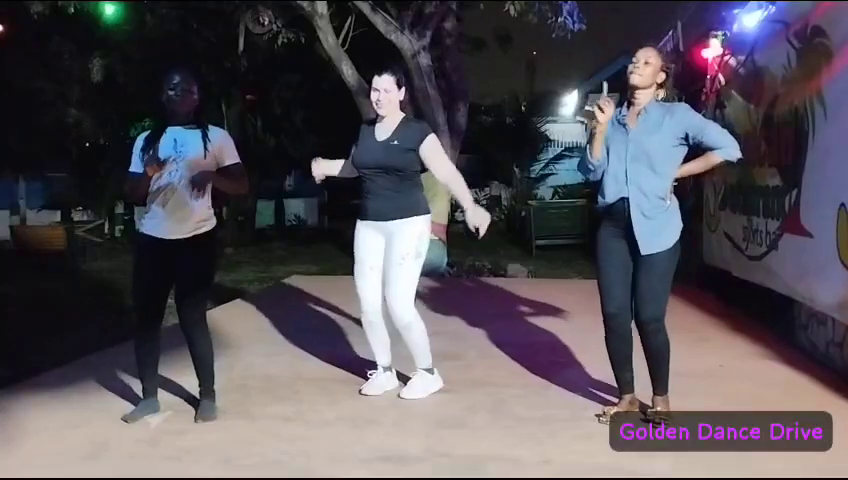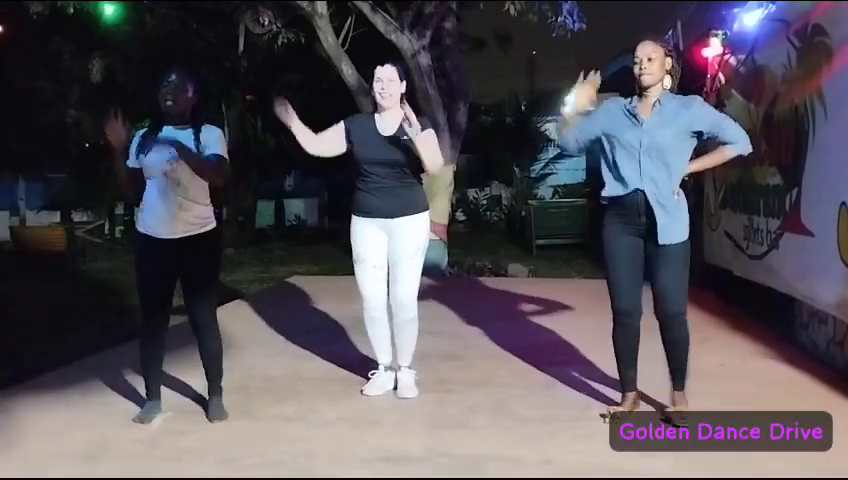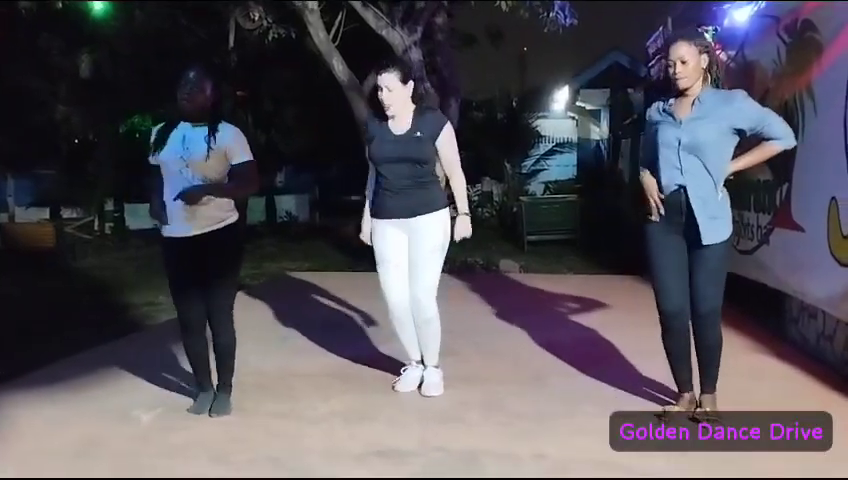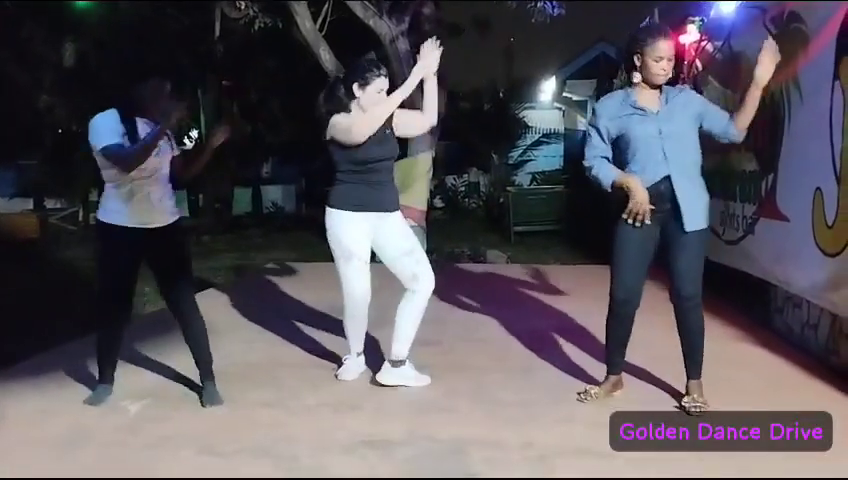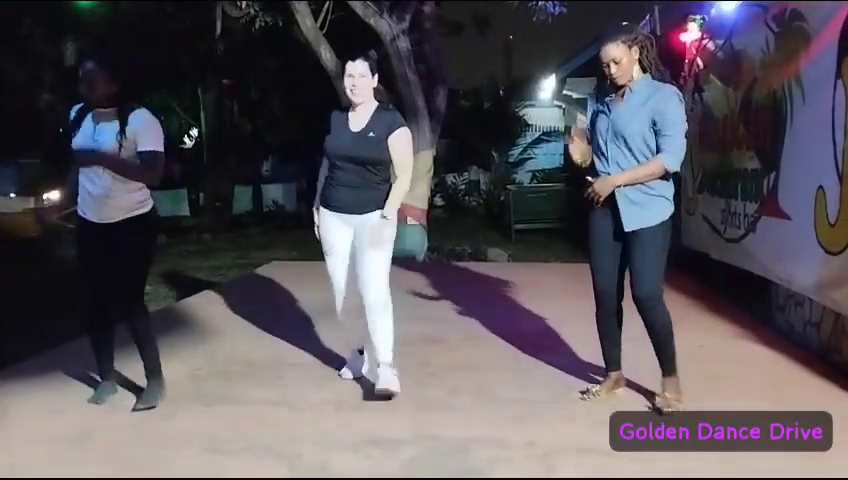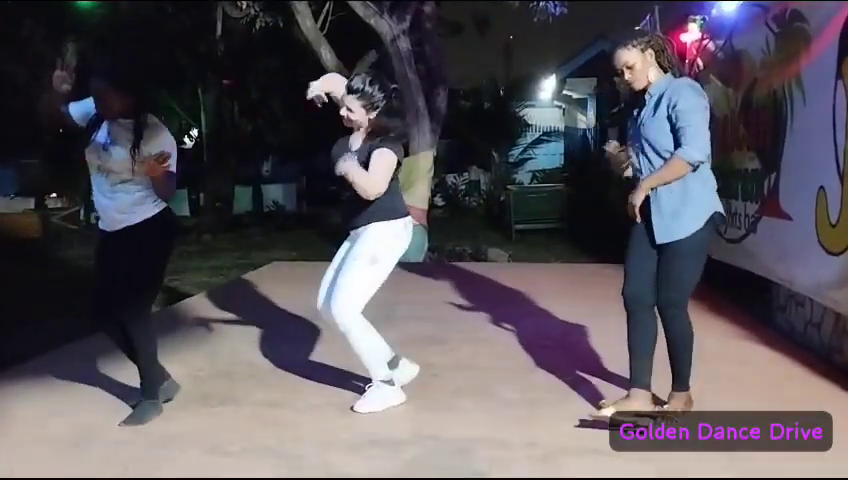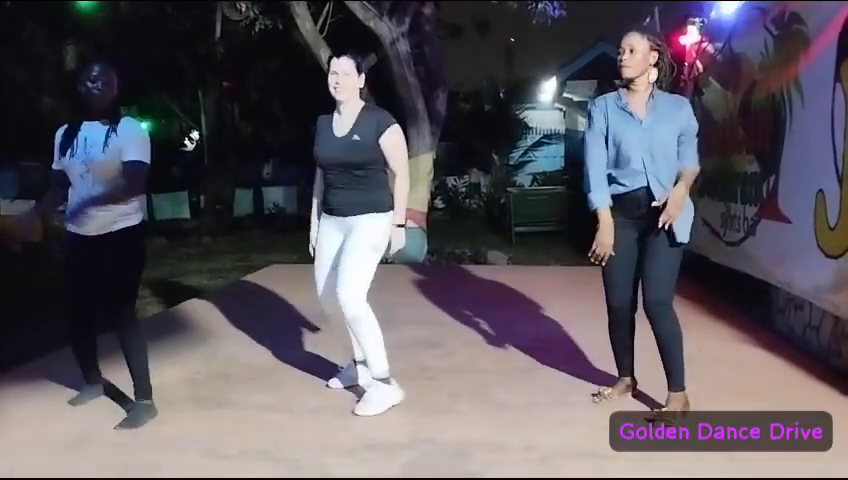
dt=0.7s
person 1, frame 1
left shoulder: (677, 115)
right shoulder: (611, 119)
left elbow: (727, 147)
right elbow: (591, 171)
left wrist: (675, 172)
right wrist: (600, 126)
left hip: (656, 227)
right hip: (613, 226)
left knee: (649, 317)
right knee: (614, 314)
left ankle: (660, 398)
right ankle: (626, 396)
person 1, frame 2
left shoulder: (690, 108)
right shoulder: (614, 111)
left elbow: (739, 142)
right elbow: (569, 141)
left wrist: (687, 167)
right wrist: (576, 109)
left hip: (668, 220)
right hip: (622, 219)
left knee: (672, 311)
right knee: (625, 312)
left ankle: (678, 393)
right ankle: (630, 394)
person 1, frame 3
left shoulder: (731, 103)
right shoulder: (657, 112)
left elbow: (783, 136)
left wrist: (730, 167)
right wrist: (646, 178)
left hip: (709, 219)
right hip: (665, 218)
left knee: (706, 312)
right knee: (672, 310)
left ankle: (708, 396)
right ankle: (685, 394)
person 1, frame 4
left shoulder: (687, 100)
right shoulder: (611, 107)
left elbow: (732, 132)
right elbow: (594, 161)
left wrist: (758, 84)
right wrist: (629, 182)
left hip: (686, 208)
right hip: (640, 207)
left knee: (688, 297)
right knee: (623, 297)
left ankle: (694, 385)
right ankle: (612, 376)
person 1, frame 5
left shoulder: (664, 96)
right shoulder: (601, 105)
left elbow: (670, 158)
left wrist: (616, 180)
right wrist: (581, 155)
left hip: (648, 210)
right hip: (604, 207)
left knee: (647, 294)
right knee: (606, 294)
left ankle: (670, 378)
right ankle: (614, 373)
person 1, frame 6
left shoulder: (683, 92)
right shoulder: (643, 111)
left elbow: (694, 153)
left wrist: (644, 184)
right wrist: (624, 162)
left hip: (688, 214)
right hip: (650, 214)
left knee: (670, 304)
right knee: (635, 298)
left ankle: (681, 393)
right ankle: (639, 394)
person 1, frame 7
left shoulder: (678, 107)
right shoulder: (603, 107)
left elbow: (690, 160)
right elbow: (595, 167)
left wrist: (679, 194)
right wrist: (605, 222)
left hip: (664, 216)
right hip: (621, 213)
left knee: (657, 302)
right knee: (619, 304)
left ankle: (677, 393)
right ankle: (626, 378)
person 2, frame 1
left shoulder: (215, 137)
right shoulder: (146, 140)
left elbow: (241, 184)
right elbow: (132, 196)
left wrist: (210, 175)
right wrist: (147, 174)
left hip: (196, 240)
right hip: (153, 240)
left knee: (192, 318)
right knee: (146, 317)
left ankle: (207, 396)
right ankle: (149, 397)
person 2, frame 2
left shoulder: (210, 134)
right shoulder: (144, 137)
left elbow: (217, 175)
right elbow: (131, 190)
left wrist: (178, 146)
right wrist: (117, 151)
left hip: (198, 239)
right hip: (152, 240)
left knee: (203, 319)
right knee: (152, 320)
left ankle: (215, 395)
right ankle: (153, 398)
person 2, frame 3
left shoulder: (228, 135)
right shoulder: (163, 133)
left elbow: (250, 184)
left wrist: (207, 189)
right wrist: (156, 200)
left hip: (219, 236)
right hip: (177, 238)
left knee: (219, 315)
right knee: (189, 318)
left ankle: (224, 390)
right ankle: (204, 388)
person 2, frame 4
left shoulder: (160, 127)
right shoulder: (106, 122)
left elbow: (181, 172)
right elbow: (126, 163)
left wrist: (211, 145)
right wrist: (167, 123)
left hip: (165, 226)
right hip: (119, 229)
left knee: (183, 303)
right knee: (114, 308)
left ankle: (208, 379)
right ankle: (104, 380)
person 2, frame 5
left shoulder: (140, 120)
right shoulder: (79, 114)
left elbow: (153, 172)
left wrist: (103, 159)
right wrist: (63, 202)
left hip: (131, 222)
right hip: (90, 222)
left knee: (129, 301)
right knee: (96, 301)
left ankle: (155, 380)
right ankle: (107, 378)
person 2, frame 6
left shoulder: (155, 133)
right shoulder: (93, 113)
left elbow: (167, 192)
right elbow: (57, 112)
left wrist: (155, 172)
right wrist: (59, 90)
left hip: (148, 229)
right hip: (111, 231)
left knee: (132, 311)
right knee: (106, 311)
left ankle: (150, 397)
right ankle: (160, 378)
person 2, frame 7
left shoulder: (129, 129)
right shoulder: (65, 134)
left elbow: (135, 184)
right elbow: (59, 185)
left wrist: (89, 203)
right wrist: (33, 216)
left hip: (121, 234)
right hip: (80, 237)
left knee: (121, 314)
right knee: (79, 314)
left ankle: (143, 399)
right ankle: (93, 381)
person 3, frame 1
left shoulder: (416, 131)
right shoulder: (366, 131)
left elbow: (445, 171)
right elbow: (355, 165)
left wrist: (470, 206)
right wrist: (328, 167)
left hip: (408, 224)
right hip: (369, 225)
left knee: (399, 304)
right knee: (368, 302)
left ankle: (428, 373)
right ankle: (384, 372)
person 3, frame 2
left shoulder: (419, 128)
right shoulder: (356, 124)
left elbow: (432, 163)
right elbow: (317, 146)
left wrist: (414, 130)
right wrist: (292, 122)
left hip: (410, 220)
right hip: (367, 221)
left knee: (403, 299)
right knee: (372, 299)
left ankle: (406, 371)
right ankle: (385, 369)
person 3, frame 3
left shoulder: (434, 121)
right shoulder: (374, 127)
left elbow: (453, 169)
left wrist: (463, 213)
right wrist: (367, 213)
left hip: (429, 218)
right hip: (387, 222)
left knee: (422, 298)
right knee: (396, 298)
left ankle: (433, 368)
right ankle: (415, 364)
person 3, frame 4
left shoulder: (386, 118)
right shoulder: (338, 120)
left elbow: (426, 122)
right elbow: (360, 130)
left wrist: (429, 75)
right wrist: (412, 78)
left hip: (388, 216)
right hip: (348, 216)
left knee: (422, 281)
right knee: (358, 293)
left ankle: (396, 365)
right ankle: (355, 356)
person 3, frame 5
left shoulder: (391, 121)
right shoulder: (336, 119)
left elbow: (404, 174)
left wrist: (388, 216)
right wrist: (316, 207)
left hip: (374, 215)
right hip: (334, 215)
left knee: (374, 288)
right knee: (342, 290)
left ankle: (385, 368)
right ankle: (357, 355)
person 3, frame 6
left shoulder: (385, 142)
right shoulder: (355, 119)
left elbow: (374, 188)
right elbow: (335, 81)
left wrist: (353, 170)
right wrist: (320, 84)
left hip: (385, 231)
right hip: (362, 233)
left knee: (343, 310)
right knee: (327, 304)
left ankle: (387, 386)
right ankle: (395, 366)
person 3, frame 7
left shoulder: (380, 121)
right shoulder: (323, 123)
left elbow: (401, 173)
left wrist: (399, 224)
right wrist: (315, 219)
left hip: (370, 220)
right hip: (334, 220)
left knee: (349, 297)
right knee: (328, 295)
left ankle: (384, 382)
right ankle: (362, 364)
